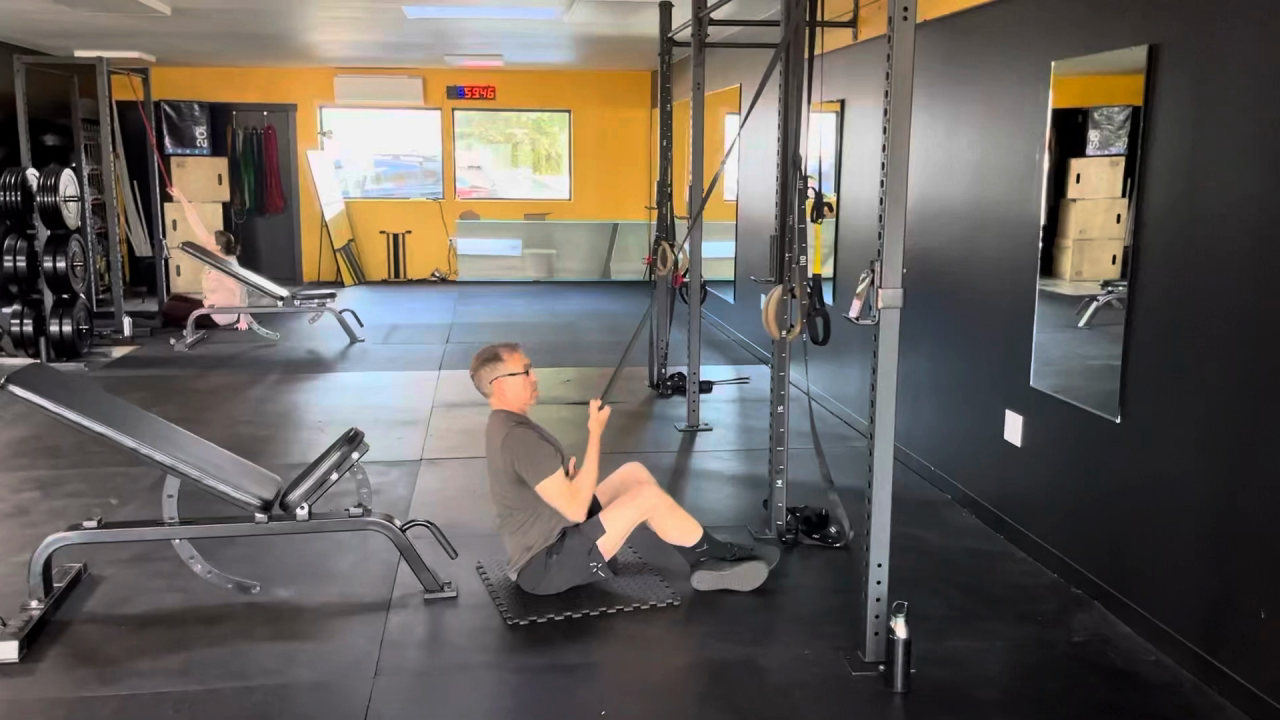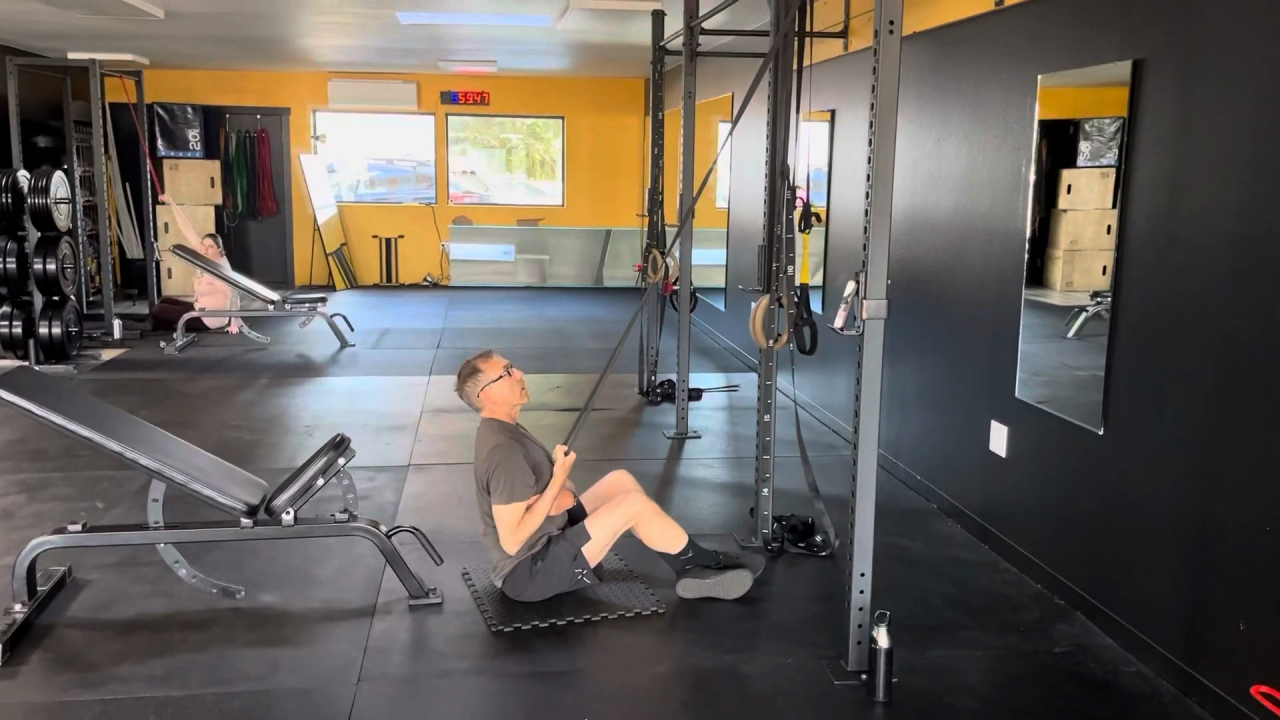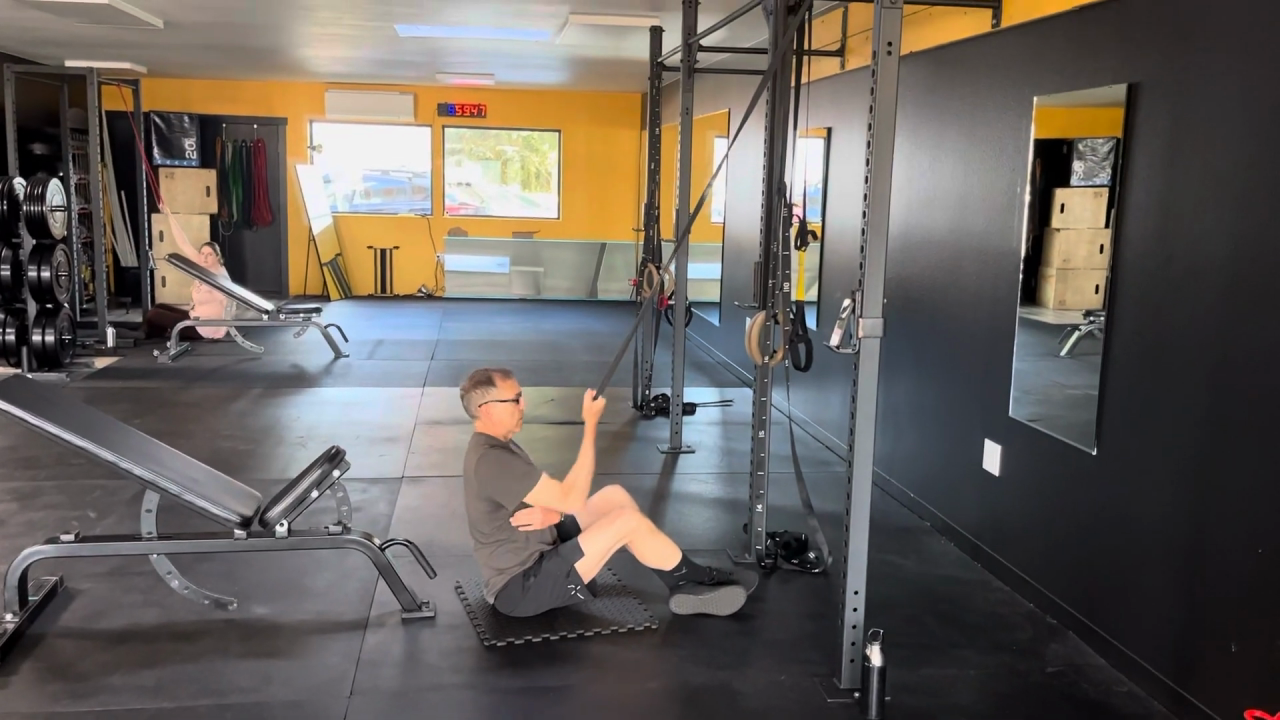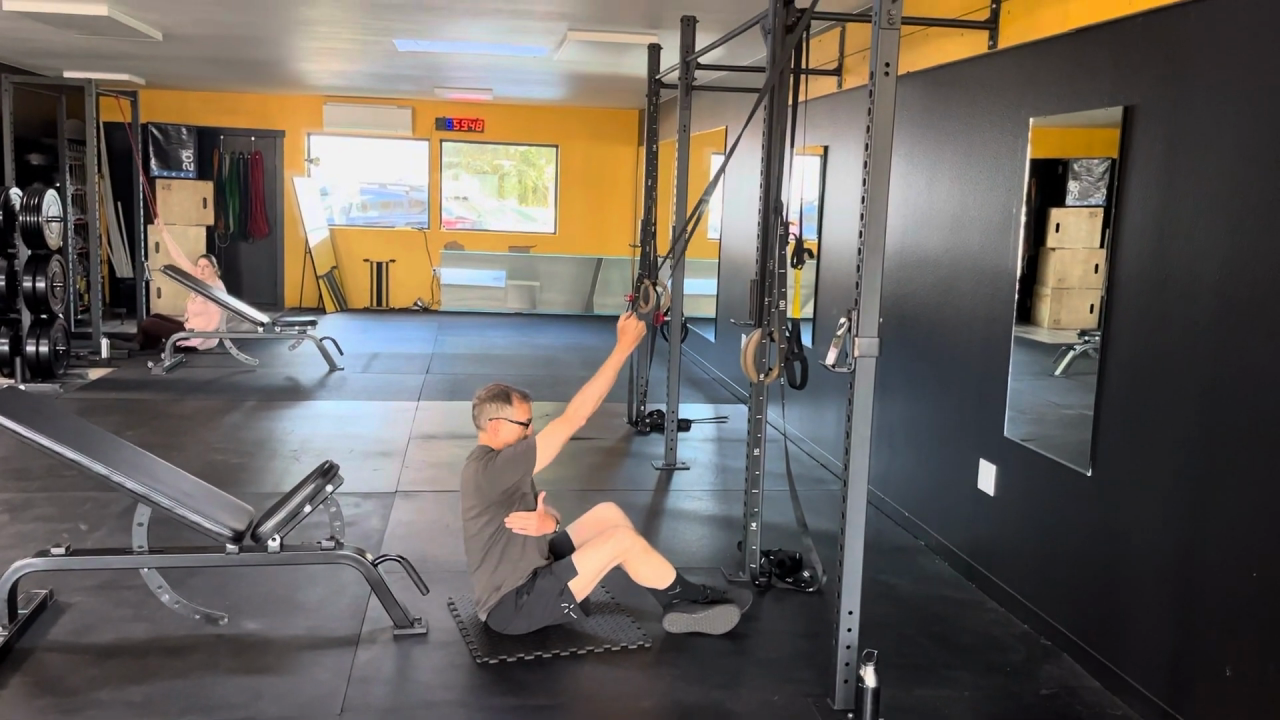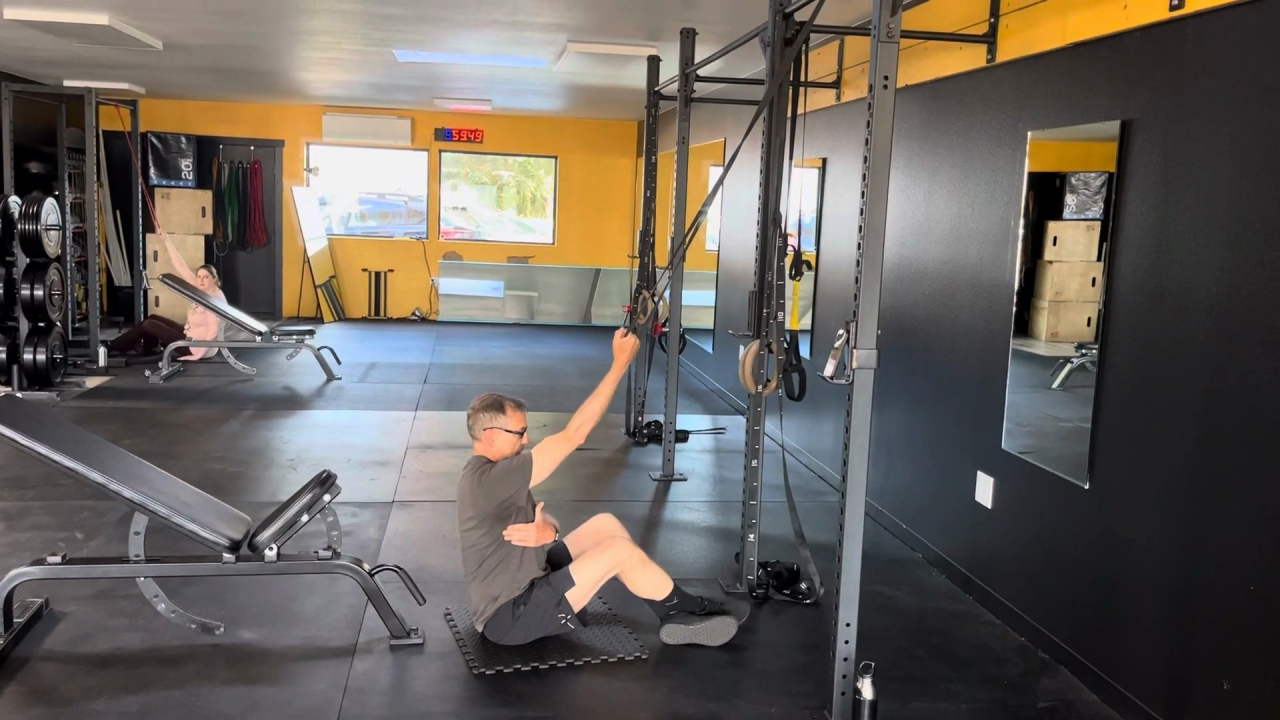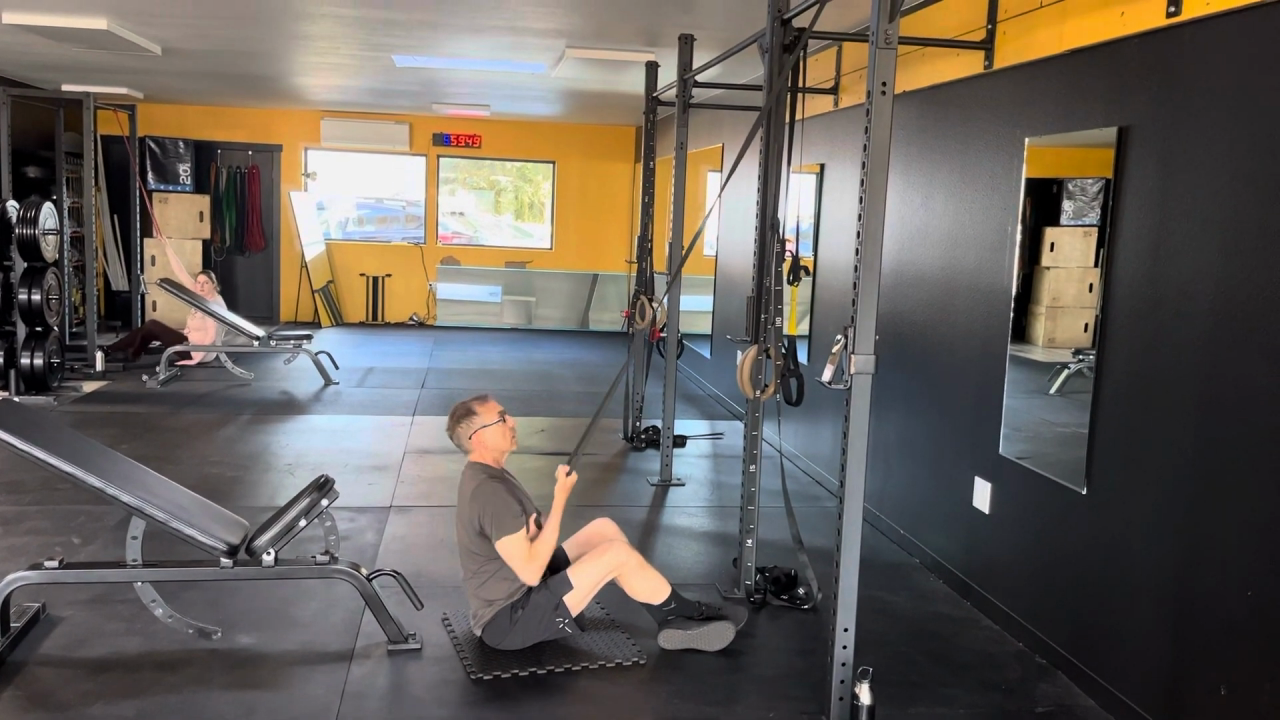
dt=0.7s
person 1, frame 1
left shoulder: (510, 424)
right shoulder: (517, 437)
left elbow: (557, 471)
right elbow: (577, 510)
left wrist: (572, 483)
right wrist: (595, 434)
left hip: (553, 537)
right hip: (544, 566)
left knee: (633, 472)
right knee: (648, 496)
left ankle: (709, 560)
right ankle: (722, 555)
person 1, frame 2
left shoulder: (506, 430)
right shoulder: (503, 451)
left elbow: (552, 486)
right elbow: (511, 540)
left wrist: (565, 496)
right wrist: (559, 482)
left hip: (545, 541)
right hip: (529, 573)
left knee: (619, 481)
right knee: (634, 503)
left ankle: (694, 567)
right ankle: (708, 562)
person 1, frame 3
left shoulder: (497, 446)
right shoulder: (492, 461)
left elbow: (552, 496)
right elbow: (574, 500)
left wrist: (551, 511)
right wrist: (590, 423)
left hip: (532, 558)
right hip: (521, 588)
left knee: (614, 496)
right knee: (628, 520)
left ankle: (687, 585)
right ankle: (701, 579)
person 1, frame 4
left shoulder: (492, 463)
right shoulder: (496, 468)
left elbow: (547, 512)
right elbow: (573, 418)
left wrist: (548, 523)
right wrist: (624, 346)
left hip: (525, 576)
right hip: (513, 606)
left knee: (607, 514)
right knee: (622, 539)
left ankle: (682, 602)
right ankle: (696, 597)
person 1, frame 5
left shoulder: (490, 474)
right shoulder: (491, 479)
left elbow: (540, 517)
right elbow: (573, 436)
left wrist: (548, 531)
right wrist: (620, 364)
left hip: (522, 587)
right hip: (510, 617)
left knee: (604, 524)
right knee: (619, 549)
left ankle: (679, 612)
right ankle: (694, 609)
person 1, frame 6
left shoulder: (491, 475)
right shoulder: (488, 492)
right elbow: (532, 572)
left wrist: (538, 539)
right wrist: (560, 499)
left hip: (518, 594)
right hip: (508, 621)
left knee: (604, 529)
right knee: (618, 553)
left ankle: (676, 621)
right ankle: (694, 615)
